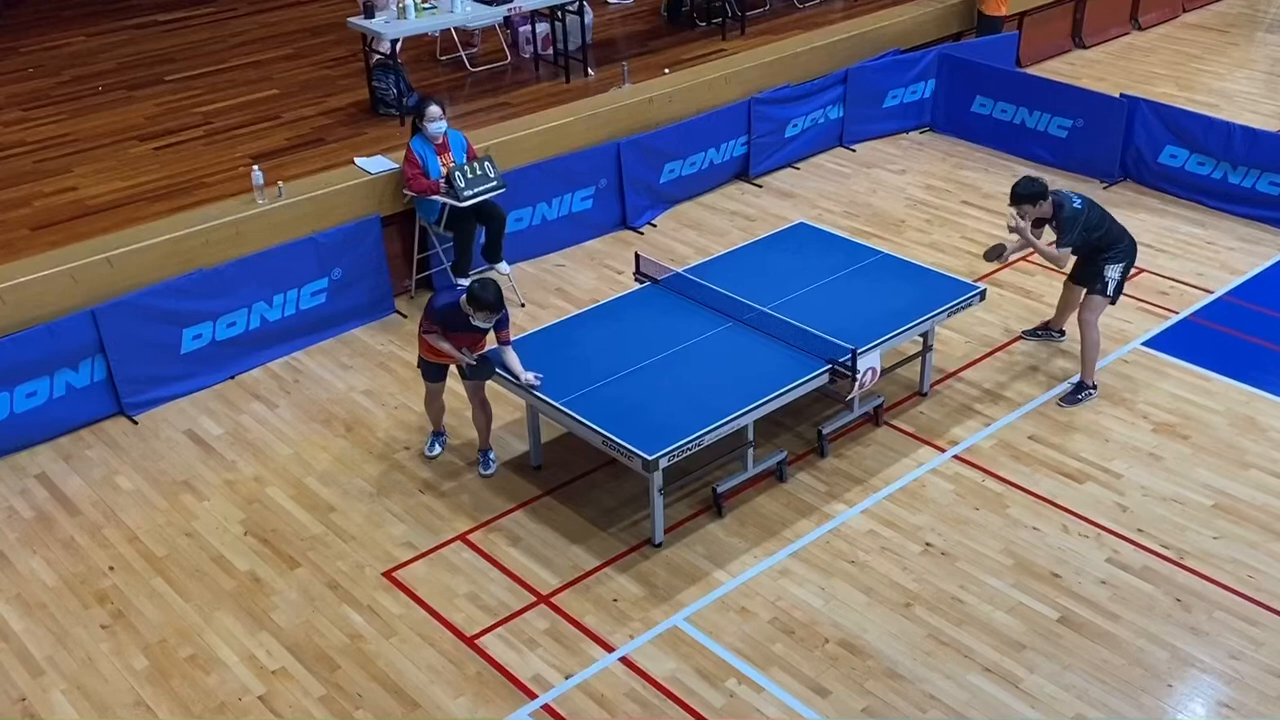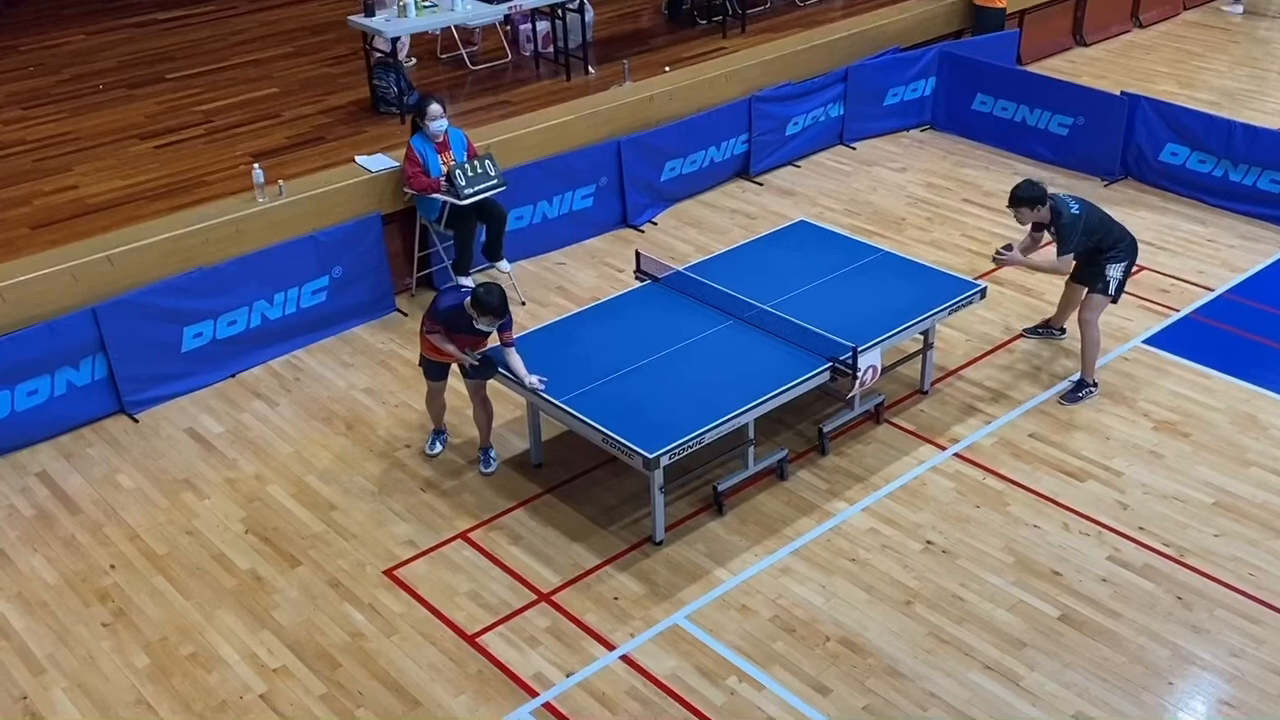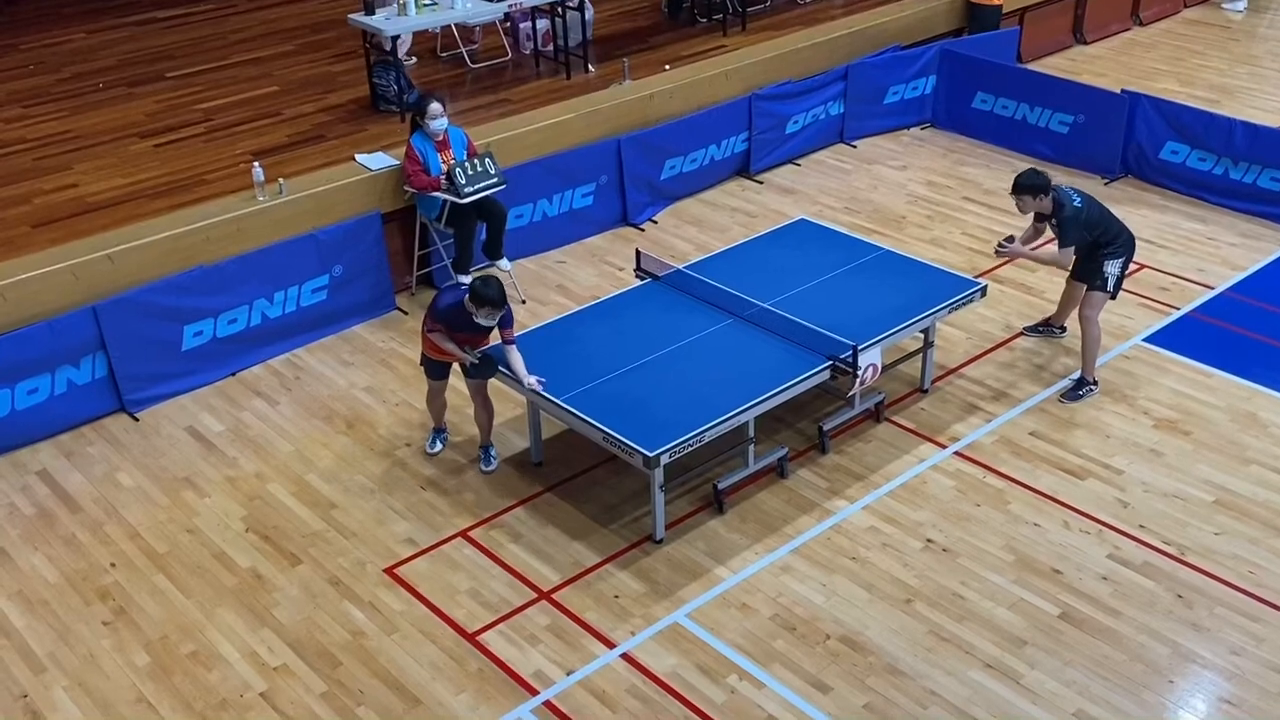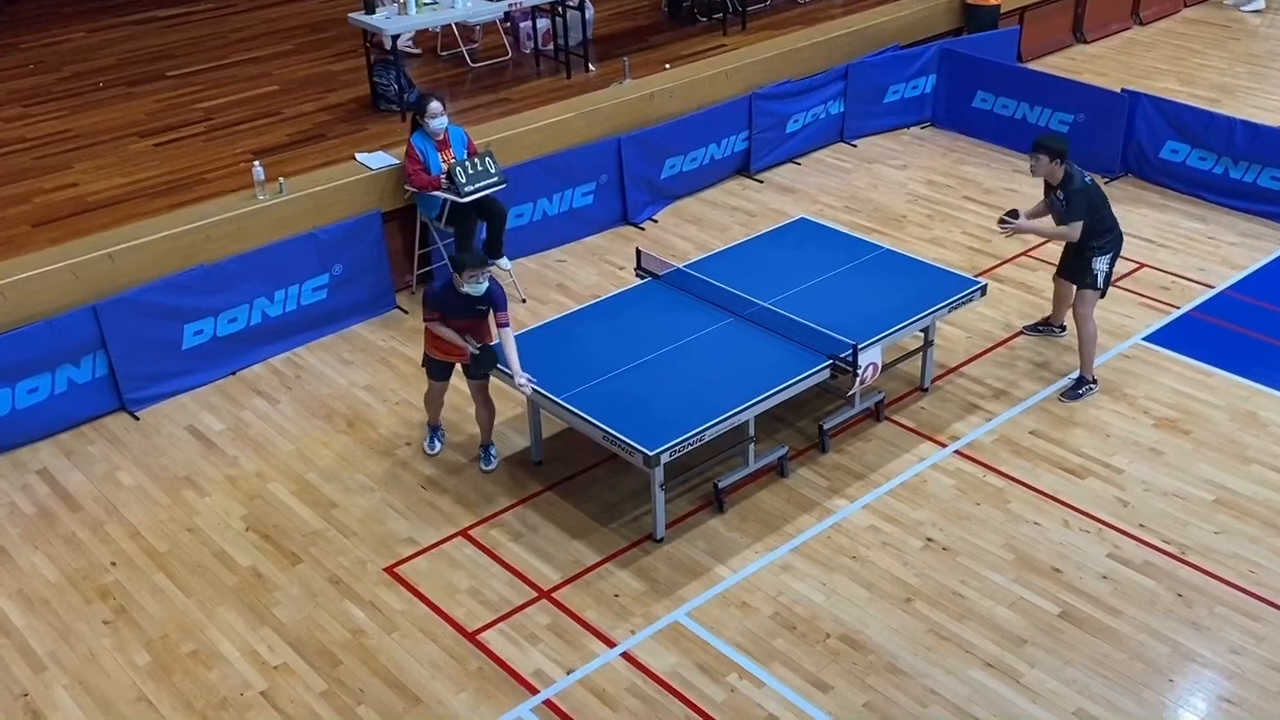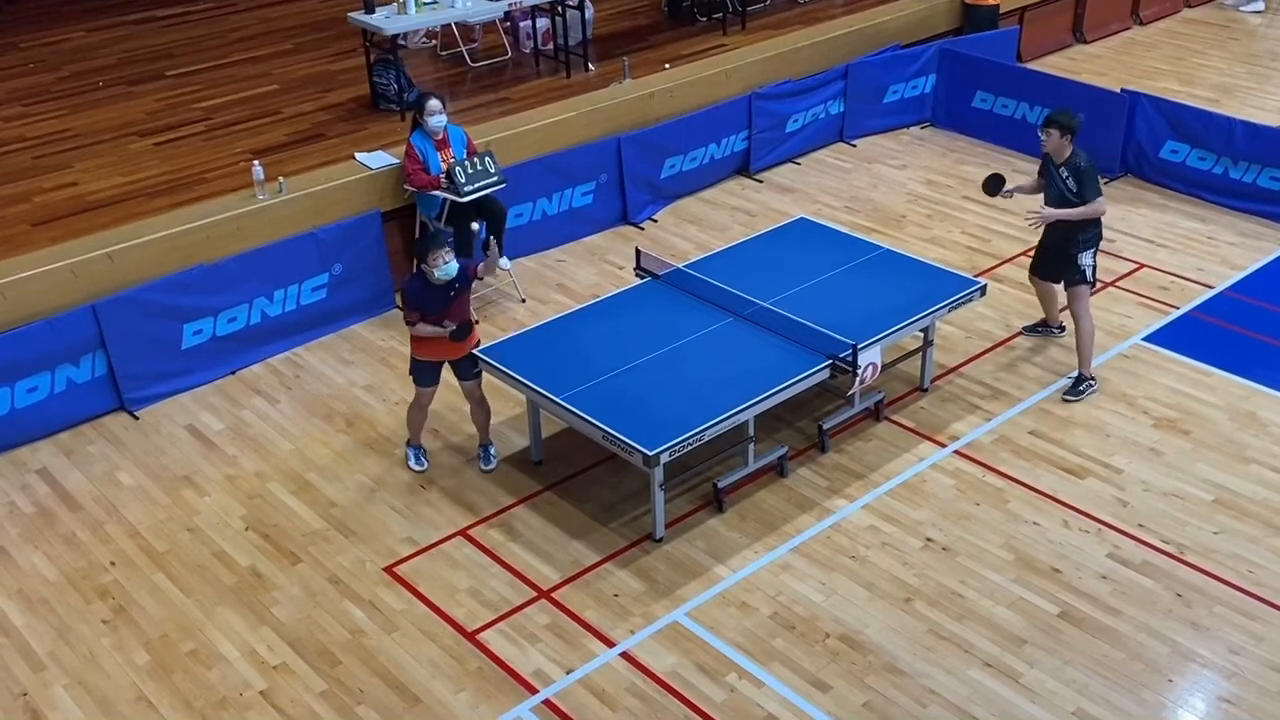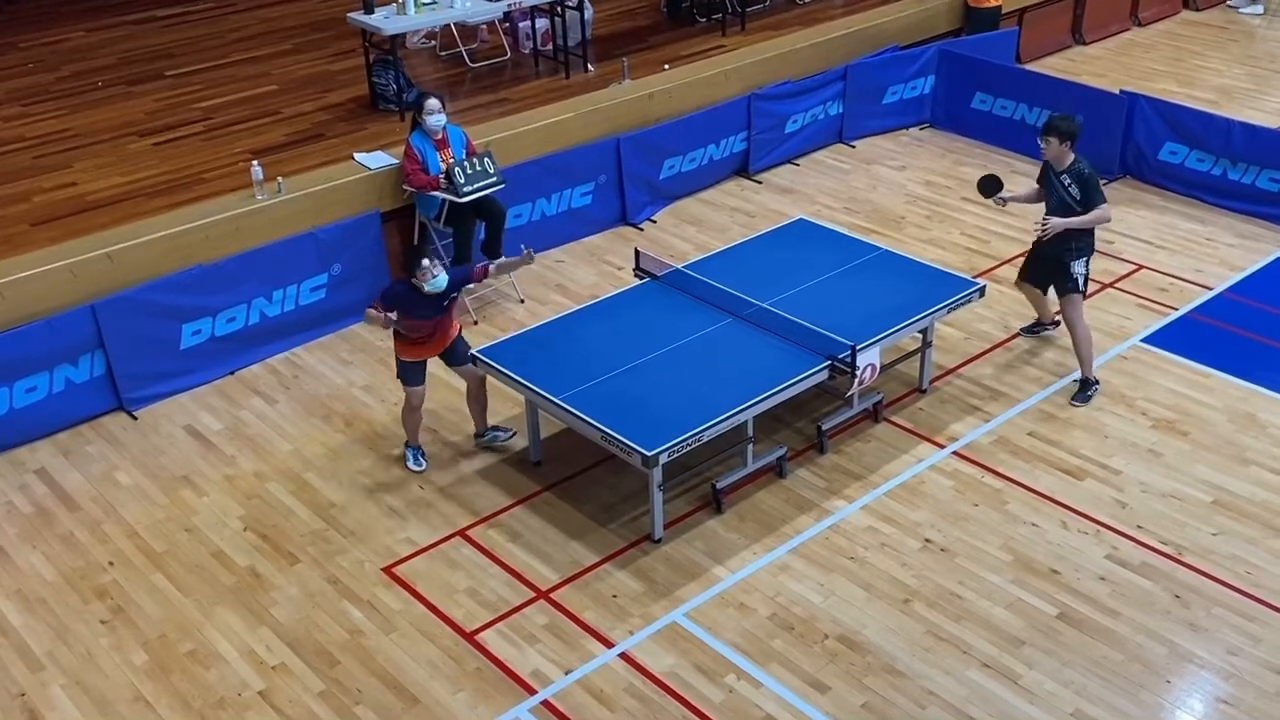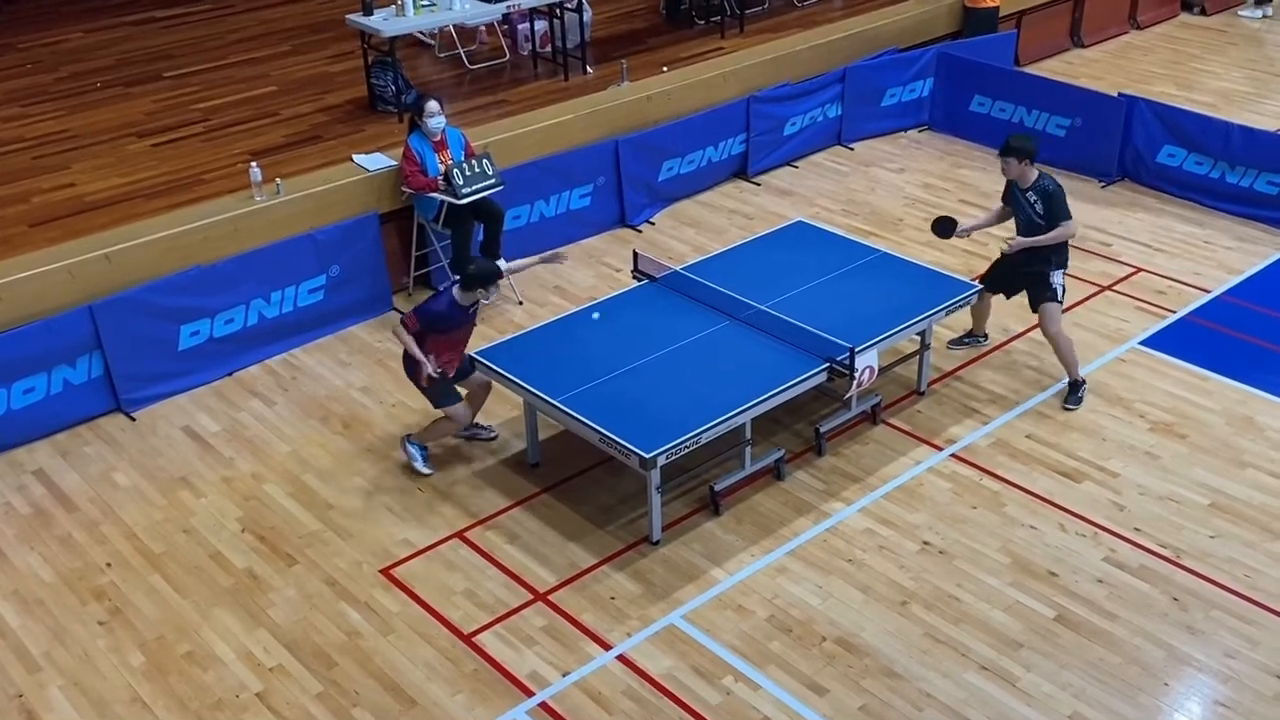
dt=0.4s
person 1, frame 1
left shoulder: (1068, 214)
right shoulder: (1046, 203)
left elbow: (1060, 260)
right elbow: (1035, 235)
left wrist: (1026, 236)
right wrist: (1011, 249)
left hip: (1116, 254)
right hip: (1093, 248)
left knee: (1087, 316)
right knee: (1071, 287)
left ankle: (1087, 385)
right ankle: (1054, 328)
person 1, frame 2
left shoulder: (1067, 220)
right shoulder: (1044, 207)
left elbow: (1063, 267)
right elbow: (1034, 239)
left wrist: (1020, 261)
right wrist: (1014, 252)
left hip: (1117, 253)
right hip: (1093, 248)
left knee: (1087, 316)
right knee: (1073, 287)
left ankle: (1087, 383)
right ankle: (1055, 326)
person 1, frame 3
left shoulder: (1069, 213)
right shoulder: (1047, 200)
left elbow: (1064, 260)
right elbow: (1038, 228)
left wrist: (1022, 253)
right wrist: (1017, 243)
left hip: (1114, 249)
right hip: (1091, 244)
left knee: (1088, 313)
right knee: (1073, 285)
left ankle: (1088, 380)
right ankle: (1055, 325)
person 1, frame 4
left shoulder: (1076, 186)
right shoulder: (1051, 177)
left elbow: (1071, 233)
right elbow: (1048, 204)
left wrist: (1029, 228)
right wrist: (1024, 216)
left hip: (1102, 245)
right hip: (1081, 240)
left knee: (1082, 309)
right knee: (1062, 281)
left ankle: (1087, 379)
right ankle: (1055, 324)
person 1, frame 5
left shoulder: (1082, 166)
right shoulder: (1049, 158)
left elbow: (1098, 208)
left wrist: (1055, 213)
right wrist: (1015, 189)
left hip: (1081, 241)
right hip: (1055, 234)
left knee: (1078, 306)
right knee: (1038, 278)
left ankle: (1086, 377)
right ankle: (1052, 324)
person 1, frame 6
left shoulder: (1084, 173)
right shoulder: (1048, 166)
left elbow: (1104, 214)
left wrist: (1065, 223)
right wrist: (1011, 197)
left hip: (1073, 250)
right hip: (1047, 242)
left knee: (1072, 315)
right knee: (1027, 284)
left ankle: (1089, 380)
right ankle: (1047, 321)
person 1, frame 7
left shoulder: (1050, 189)
right shoulder: (1013, 183)
left elbow: (1069, 230)
left wrist: (1027, 242)
right wrist: (973, 226)
left hip: (1047, 265)
right hip: (1018, 256)
left knee: (1050, 328)
right knee: (980, 292)
left ankle: (1077, 382)
right ankle: (978, 334)
person 2, frame 1
left shoulder: (498, 312)
right shoulder: (440, 306)
left elbow: (505, 348)
right elbow: (428, 333)
left wrist: (521, 373)
right wrist: (458, 355)
left hip: (471, 350)
right hip: (435, 349)
left knee: (478, 397)
right knee: (434, 393)
left ankle: (485, 449)
right ankle: (438, 433)
person 2, frame 2
left shoulder: (501, 315)
right shoulder: (444, 307)
left elbow: (509, 351)
right elbow: (431, 333)
left wrist: (525, 376)
right wrist: (460, 355)
left hip: (473, 349)
right hip: (437, 347)
left knee: (479, 395)
right knee: (435, 392)
left ankle: (485, 447)
right ankle: (439, 431)
person 2, frame 3
left shoulder: (501, 310)
right shoulder: (444, 305)
left elbow: (510, 348)
right elbow: (432, 332)
left wrist: (524, 376)
right wrist: (461, 354)
left hip: (474, 347)
right hip: (438, 346)
left knee: (480, 395)
right knee: (436, 391)
left ankle: (486, 446)
right ankle: (439, 430)
person 2, frame 4
left shoulder: (493, 290)
right shoulder: (436, 292)
left elbow: (505, 331)
right elbow: (433, 323)
left wrist: (516, 371)
right wrist: (462, 343)
left hip: (477, 346)
right hip: (441, 348)
left knee: (481, 396)
right knee: (436, 392)
left ankle: (487, 445)
right ankle: (434, 427)
person 2, frame 5
left shoulder: (462, 269)
right shoulder: (413, 288)
left elbow: (485, 270)
right elbow: (414, 326)
left wrist: (492, 258)
right wrist: (444, 331)
left hip: (464, 344)
right hip: (427, 350)
left knee: (475, 396)
right knee: (423, 401)
left ankle: (485, 444)
right ankle: (414, 446)
person 2, frame 6
left shoulder: (454, 277)
right shoulder: (399, 291)
left elbow: (494, 269)
right elbow: (370, 314)
left wrist: (521, 261)
right wrist: (385, 320)
left hip: (447, 336)
right hip: (411, 348)
left knee: (477, 377)
right knee: (414, 401)
left ankle: (482, 432)
right ankle: (413, 446)
person 2, frame 7
left shoulder: (469, 285)
right shoulder: (438, 310)
left elbow: (507, 268)
right elbow: (399, 329)
left wrist: (541, 259)
right wrist: (422, 360)
left hip: (452, 357)
right hip: (427, 367)
left knee: (483, 384)
right knee: (461, 416)
left ankle: (465, 427)
right ankle: (416, 442)
person 3, frame 1
left shoulder: (456, 137)
right shoulder: (416, 147)
right elbow: (413, 182)
right wrist: (436, 186)
right hip: (437, 203)
left knee: (497, 215)
right knee: (467, 222)
left ankle: (493, 257)
right ankle: (461, 274)
person 3, frame 2
left shoulder: (457, 135)
right shoulder: (416, 145)
right elbow: (413, 180)
right wrist: (437, 184)
right hip: (437, 201)
left knee: (498, 213)
right knee: (467, 220)
left ankle: (494, 255)
right ankle: (461, 272)
person 3, frame 3
left shoulder: (457, 134)
right shoulder: (416, 144)
right elbow: (413, 178)
right wrist: (437, 183)
right hip: (437, 199)
left knee: (498, 211)
right knee: (467, 219)
left ankle: (494, 253)
right ankle: (461, 270)
person 3, frame 4
left shoulder: (457, 133)
right shoulder: (416, 143)
right elbow: (414, 177)
right wrist: (437, 182)
right hip: (438, 199)
left knee: (498, 211)
right knee: (467, 218)
left ankle: (494, 252)
person 3, frame 5
left shoulder: (457, 132)
right shoulder: (416, 142)
right elbow: (413, 177)
right wrist: (437, 181)
right hip: (438, 198)
left knee: (498, 210)
right knee: (467, 218)
left ankle: (495, 252)
person 3, frame 6
left shoulder: (456, 133)
right shoulder: (415, 142)
right elbow: (412, 177)
right wrist: (436, 181)
right hip: (437, 198)
left knee: (497, 211)
right knee: (466, 219)
left ankle: (493, 252)
right ankle: (461, 268)
person 3, frame 7
left shoulder: (455, 134)
right shoulder: (414, 144)
right elbow: (411, 179)
right wrist: (435, 183)
right hip: (435, 200)
left knee: (495, 212)
right knee: (464, 221)
left ankle: (492, 254)
right ankle: (459, 270)
